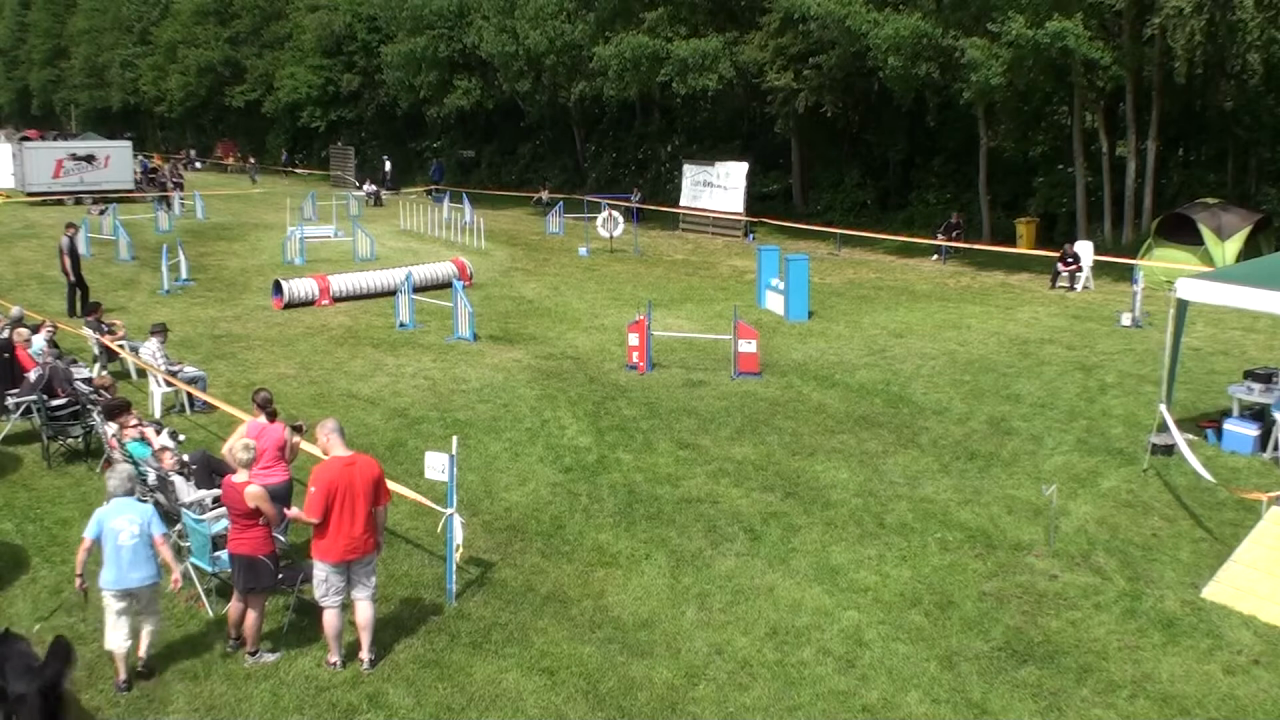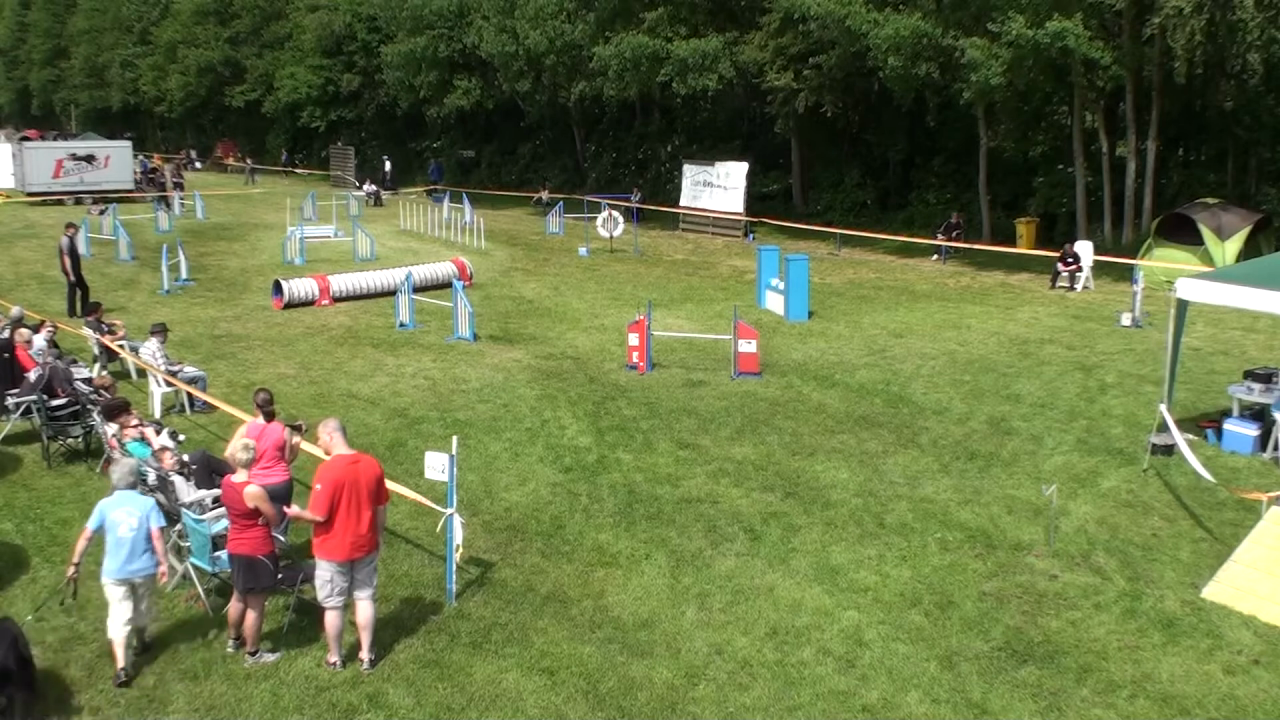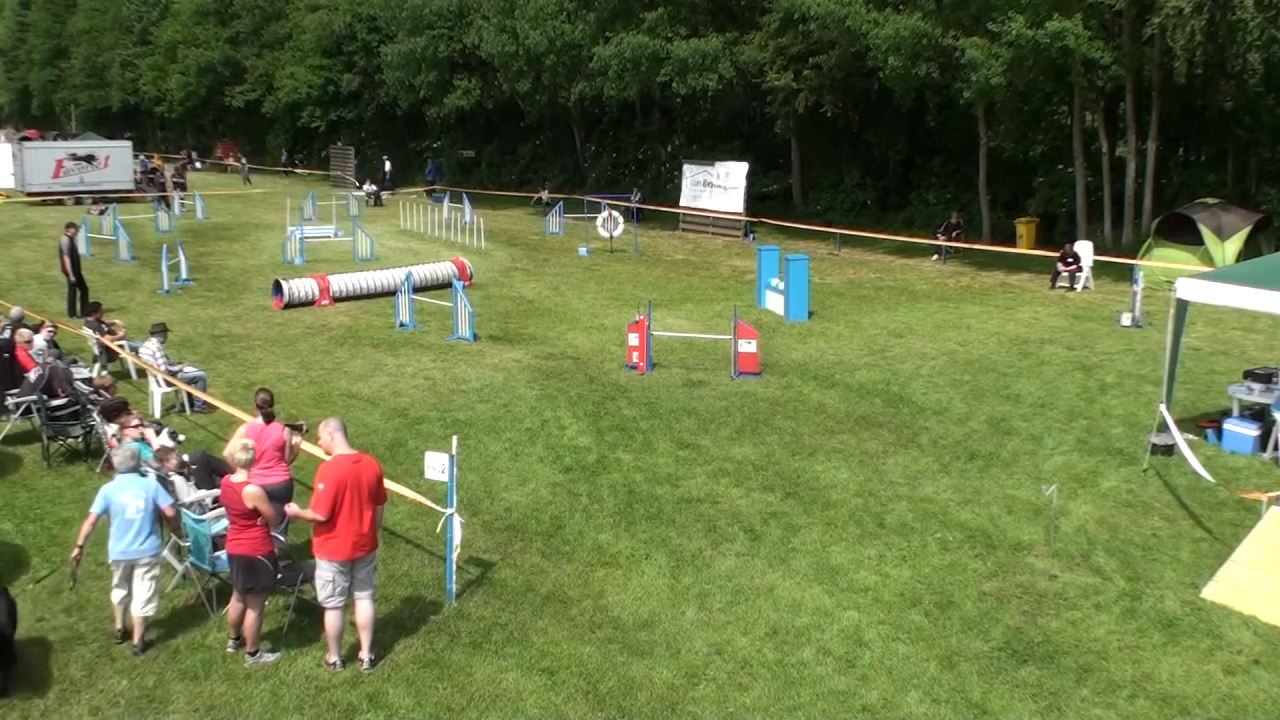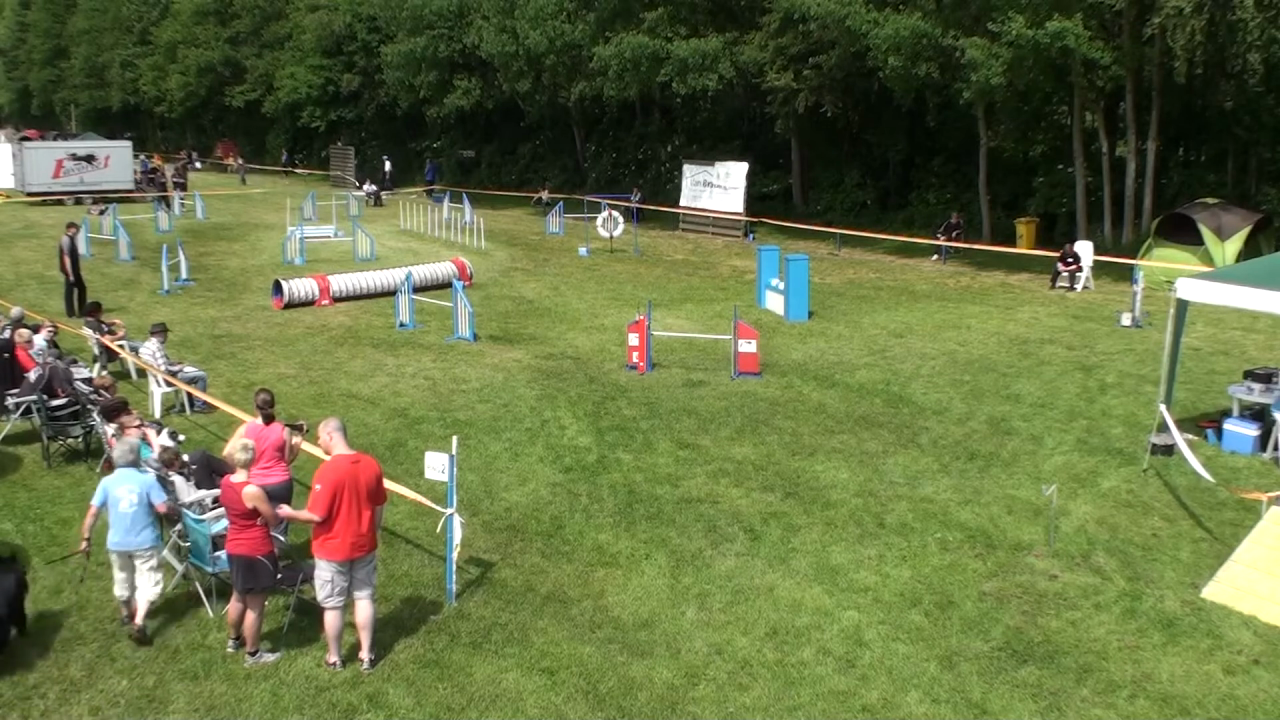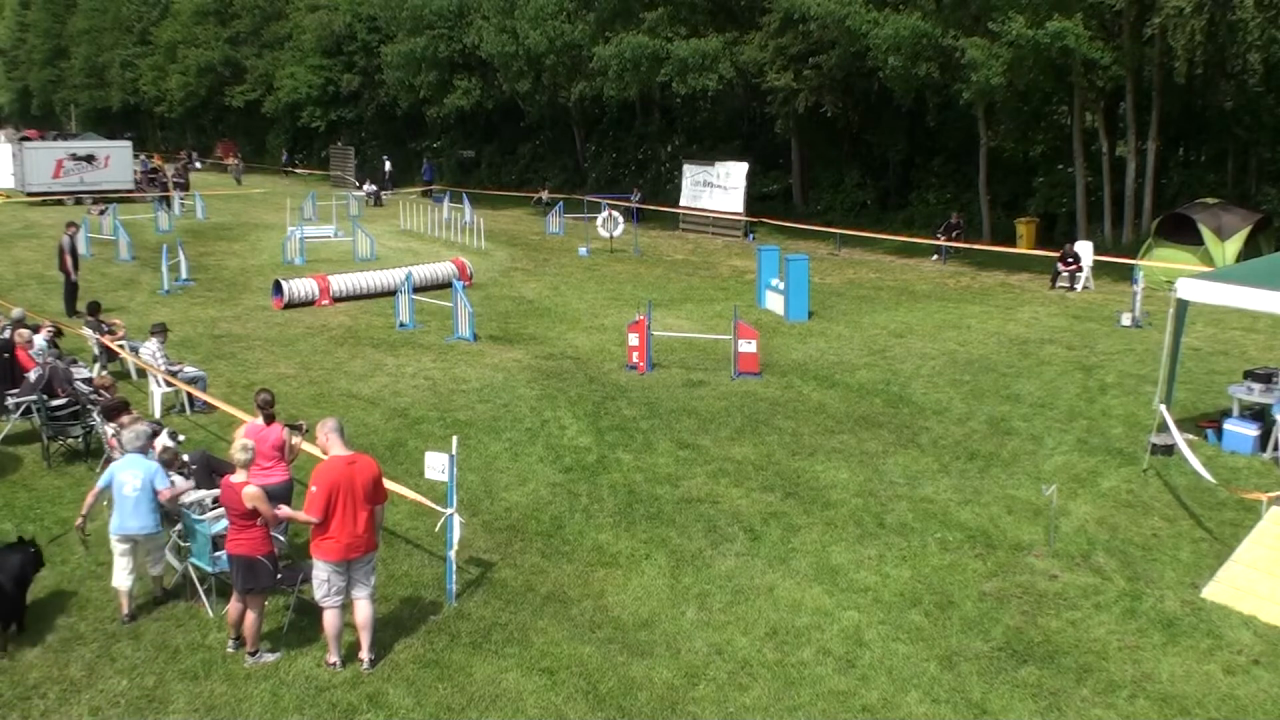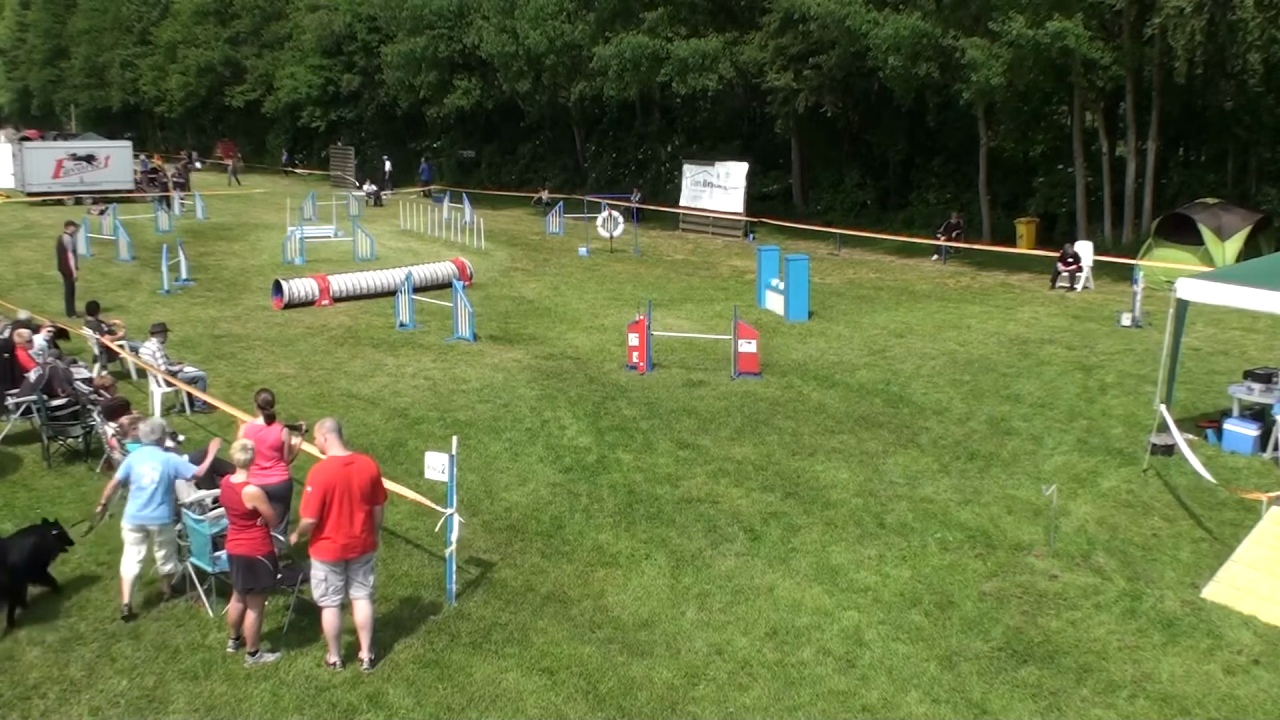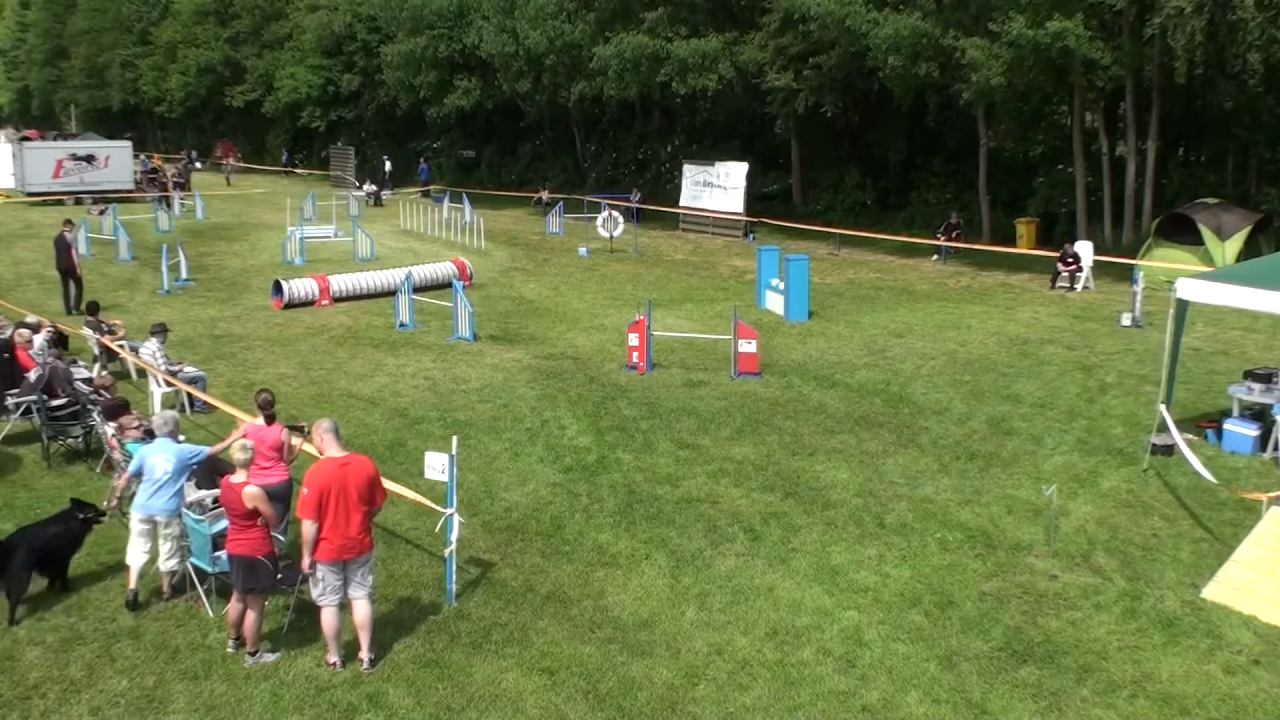
dt=0.3s
person 1, frame 1
left shoulder: (323, 471)
right shoulder: (371, 465)
left elbow: (314, 517)
right elbow: (381, 507)
left wrist: (296, 515)
right wrist: (379, 536)
left hip: (331, 550)
right hip: (364, 546)
left knee: (331, 604)
right knee: (364, 599)
left ankle: (335, 657)
right ankle: (366, 655)
person 1, frame 2
left shoulder: (328, 469)
right shoulder: (372, 464)
left elbow: (319, 515)
right elbow: (381, 507)
left wrist: (298, 514)
right wrist: (377, 536)
left hip: (333, 549)
right hip: (365, 545)
left knee: (332, 605)
right knee: (365, 598)
left ankle: (335, 657)
right ankle: (366, 655)
person 1, frame 3
left shoulder: (330, 469)
right shoulder: (372, 464)
left elbow: (320, 515)
right elbow: (379, 507)
left wrist: (297, 512)
left hip: (334, 548)
right hip: (364, 545)
left knee: (333, 604)
right knee: (364, 598)
left ankle: (335, 657)
right ankle: (366, 655)
person 1, frame 4
left shoulder: (328, 470)
right shoulder: (371, 464)
left elbow: (317, 515)
right elbow: (378, 507)
left wrist: (291, 514)
left hip: (333, 549)
right hip: (364, 545)
left knee: (333, 604)
right knee: (364, 598)
left ankle: (334, 657)
right ankle: (366, 655)
person 1, frame 5
left shoulder: (324, 471)
right shoulder: (370, 464)
left elbow: (314, 517)
right elbow: (378, 507)
left wrist: (290, 514)
right wrist: (375, 536)
left hip: (331, 549)
right hip: (363, 545)
left knee: (331, 604)
right knee: (363, 598)
left ankle: (334, 657)
right ankle: (366, 655)
person 1, frame 6
left shoulder: (320, 472)
right shoulder: (369, 465)
left elbow: (311, 519)
right elbow: (378, 507)
left wrist: (297, 535)
right wrist: (374, 536)
left hip: (328, 549)
right hip: (362, 545)
left knee: (330, 604)
right knee: (362, 598)
left ankle: (334, 657)
right ankle: (366, 655)
person 1, frame 7
left shoulder: (316, 473)
right shoulder: (366, 465)
left elbow: (309, 521)
right elbow: (377, 506)
left wrist: (306, 555)
left hip: (327, 550)
right hip: (360, 546)
left knee: (329, 604)
right knee: (361, 598)
left ankle: (334, 657)
right ankle: (366, 655)
person 2, frame 1
left shoulder: (226, 482)
right shoulder: (255, 490)
right elbow: (276, 519)
left hip: (235, 547)
right hip: (257, 552)
left knee: (239, 597)
right knee: (255, 605)
left ankle: (233, 640)
right ankle: (252, 654)
person 2, frame 2
left shoulder: (226, 482)
right shoulder: (254, 490)
right elbow: (275, 519)
left hip: (235, 547)
right hip: (256, 552)
left knee: (239, 597)
right knee: (255, 606)
left ankle: (233, 640)
right ankle: (252, 654)
person 2, frame 3
left shoulder: (225, 482)
right shoulder: (253, 491)
right elbow: (274, 519)
left hip: (234, 547)
right hip: (256, 552)
left knee: (239, 597)
right knee: (255, 606)
left ankle: (233, 640)
right ankle: (253, 654)
person 2, frame 4
left shoulder: (225, 482)
right shoulder: (253, 490)
right elbow: (274, 519)
left hip: (234, 547)
right hip: (256, 552)
left knee: (239, 596)
right knee: (255, 606)
left ankle: (234, 640)
right ankle: (253, 654)
person 2, frame 5
left shoulder: (225, 482)
right shoulder: (252, 491)
right elbow: (274, 519)
left hip: (234, 547)
right hip: (255, 553)
left knee: (239, 597)
right knee: (255, 606)
left ankle: (233, 640)
right ankle: (253, 654)
person 2, frame 6
left shoulder: (225, 483)
right shoulder: (252, 491)
right elbow: (273, 520)
left hip: (234, 547)
right hip: (255, 553)
left knee: (238, 596)
right knee: (255, 605)
left ankle: (233, 640)
right ankle: (252, 654)
person 2, frame 7
left shoulder: (225, 483)
right shoulder: (253, 491)
right elbow: (274, 520)
left hip: (234, 547)
right hip: (256, 552)
left knee: (239, 596)
right knee: (255, 606)
left ankle: (233, 640)
right ankle: (253, 654)
person 3, frame 1
left shoulder: (101, 514)
right shoulder: (147, 510)
left elbow: (85, 547)
right elbow: (160, 543)
left wrist: (79, 575)
right wrist: (175, 569)
left hip: (113, 582)
right hip: (146, 578)
left knee: (118, 628)
right knee: (148, 616)
left ankle: (122, 678)
right ankle: (142, 657)
person 3, frame 2
left shoulder: (104, 505)
right shoulder: (148, 503)
left elbow: (86, 536)
right elbow: (156, 537)
left wrist: (74, 564)
right wrist: (163, 563)
left hip: (114, 571)
right hip: (144, 569)
left knee: (119, 617)
right knee: (142, 607)
left ankle: (122, 667)
right ankle: (140, 643)
person 3, frame 3
left shoulder: (108, 489)
right shoulder: (151, 485)
left elbow: (91, 520)
right elbow: (170, 512)
left wrist: (79, 546)
right wrist: (175, 527)
left hip: (119, 552)
right hip: (148, 551)
left knee: (120, 589)
right knee: (143, 595)
left ankle: (119, 629)
right ankle: (138, 641)
person 3, frame 4
left shoulder: (107, 482)
right shoulder: (148, 479)
left elbow: (92, 513)
right elbow: (162, 509)
left wrist: (86, 539)
left hip: (117, 542)
right hip: (145, 542)
left knee: (123, 580)
right knee: (147, 583)
left ankle: (126, 614)
right ankle: (138, 624)
person 3, frame 5
left shoulder: (115, 467)
right shoulder: (153, 467)
left elbow: (94, 493)
right elbow: (166, 496)
left wrist: (83, 516)
left hip: (120, 528)
right hip: (148, 527)
left knee: (123, 569)
right knee: (154, 561)
left ankle: (126, 612)
right ankle: (158, 593)
person 3, frame 6
left shoulder: (132, 458)
right shoulder: (170, 460)
left elbow: (113, 484)
right elbow: (198, 472)
left wrist: (102, 505)
right wrist: (211, 453)
left hip: (133, 518)
right hip: (160, 519)
left knee: (130, 560)
right knee: (164, 556)
left ankle: (126, 603)
right ankle: (167, 590)
person 3, frame 7
left shoulder: (145, 451)
right shoulder: (183, 451)
left elbow: (126, 477)
right elbow: (213, 451)
left wrist: (116, 497)
right wrist: (233, 438)
left hip: (142, 508)
right hip: (168, 511)
left knee: (137, 549)
right knee: (168, 551)
left ankle: (132, 588)
right ankle: (167, 590)
